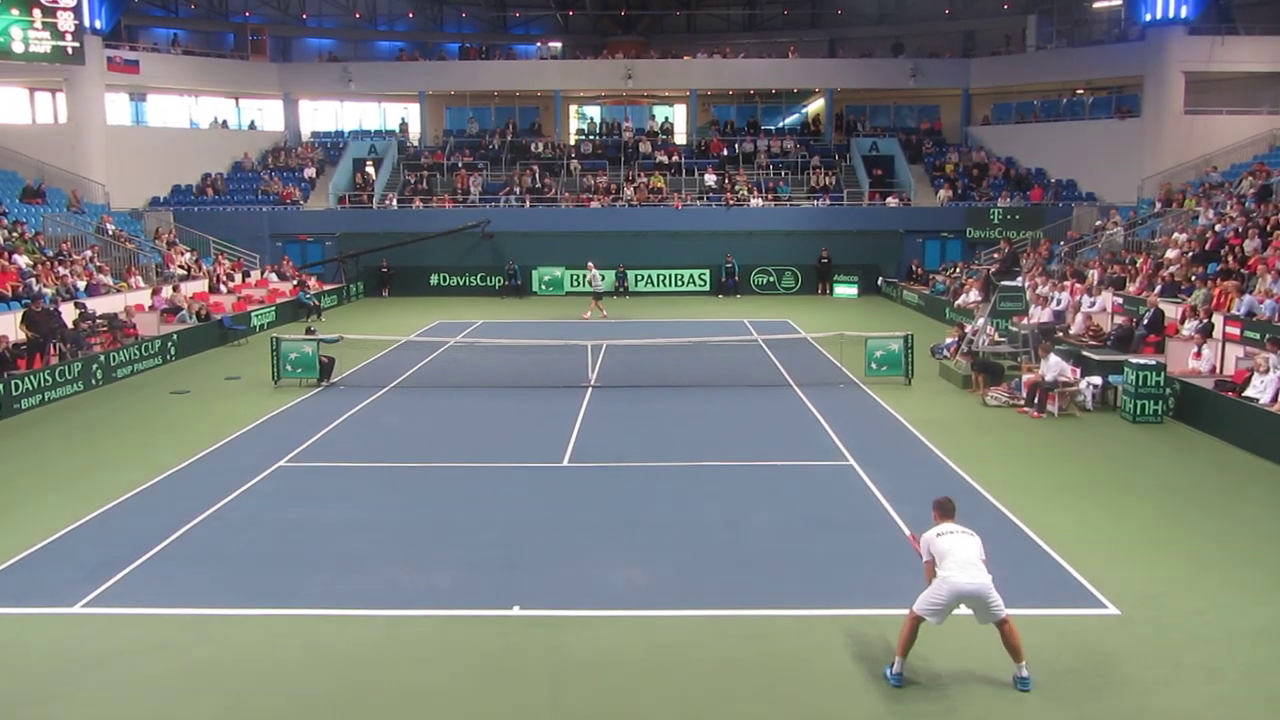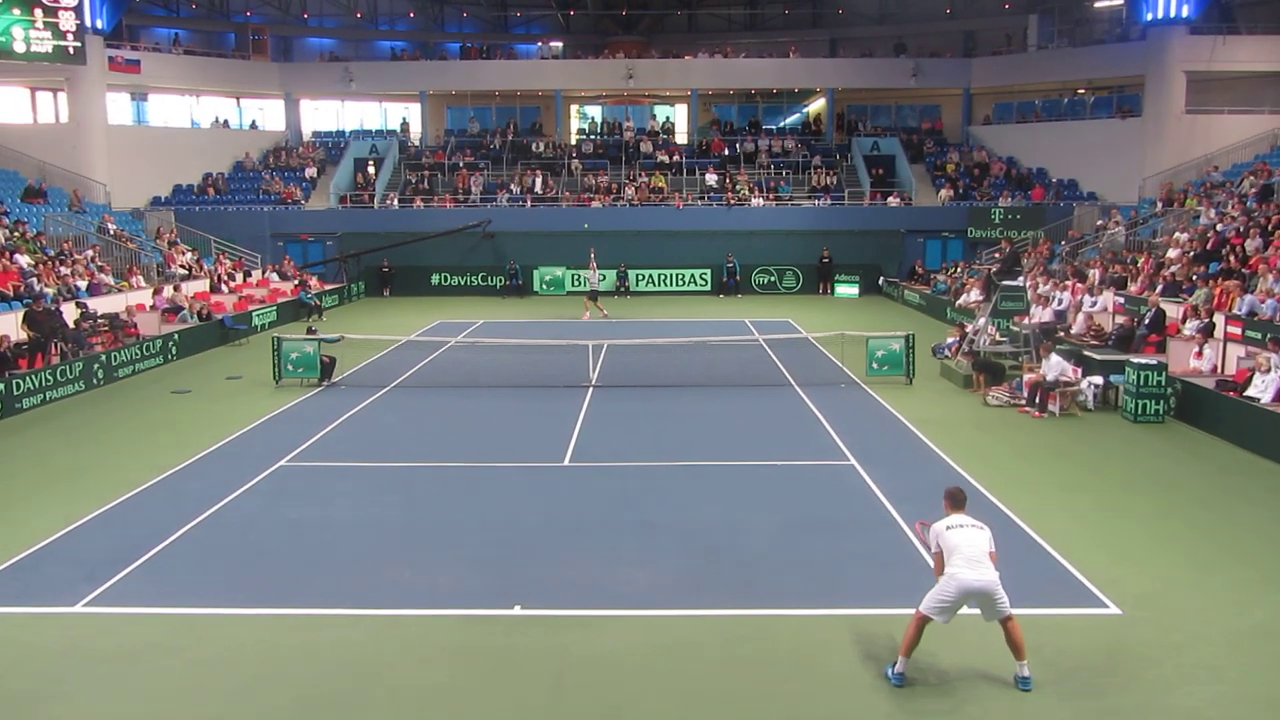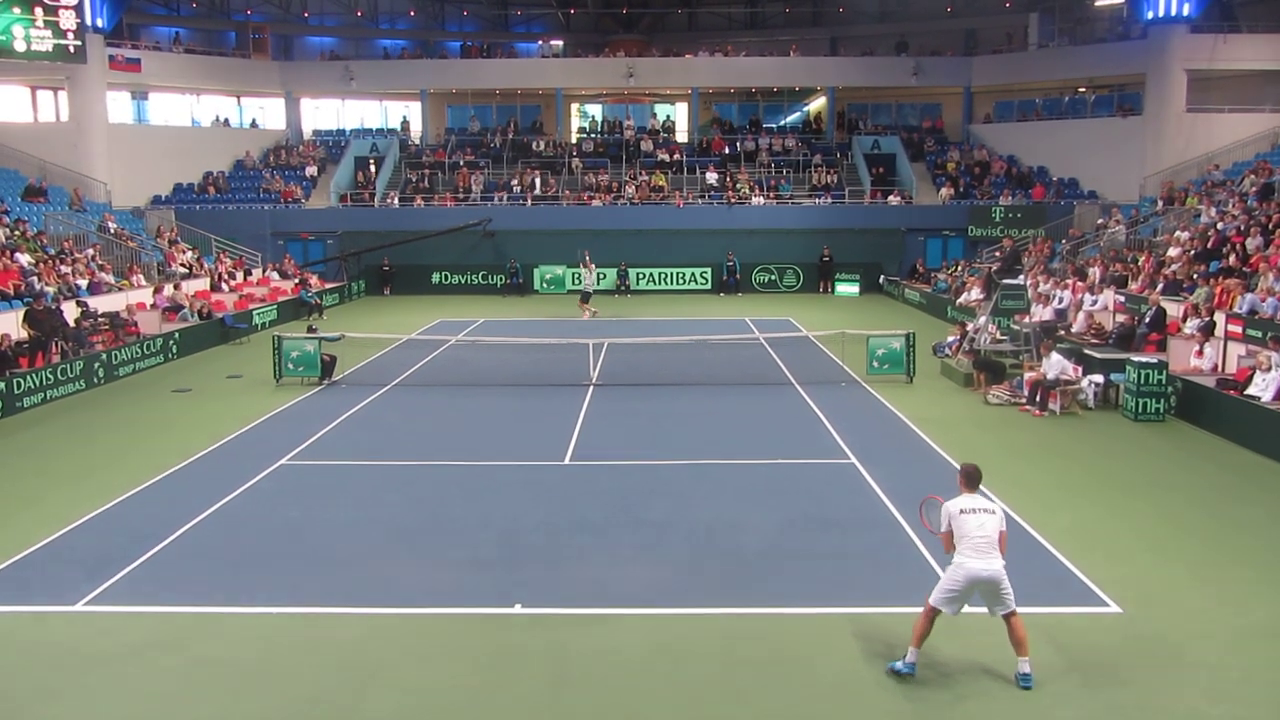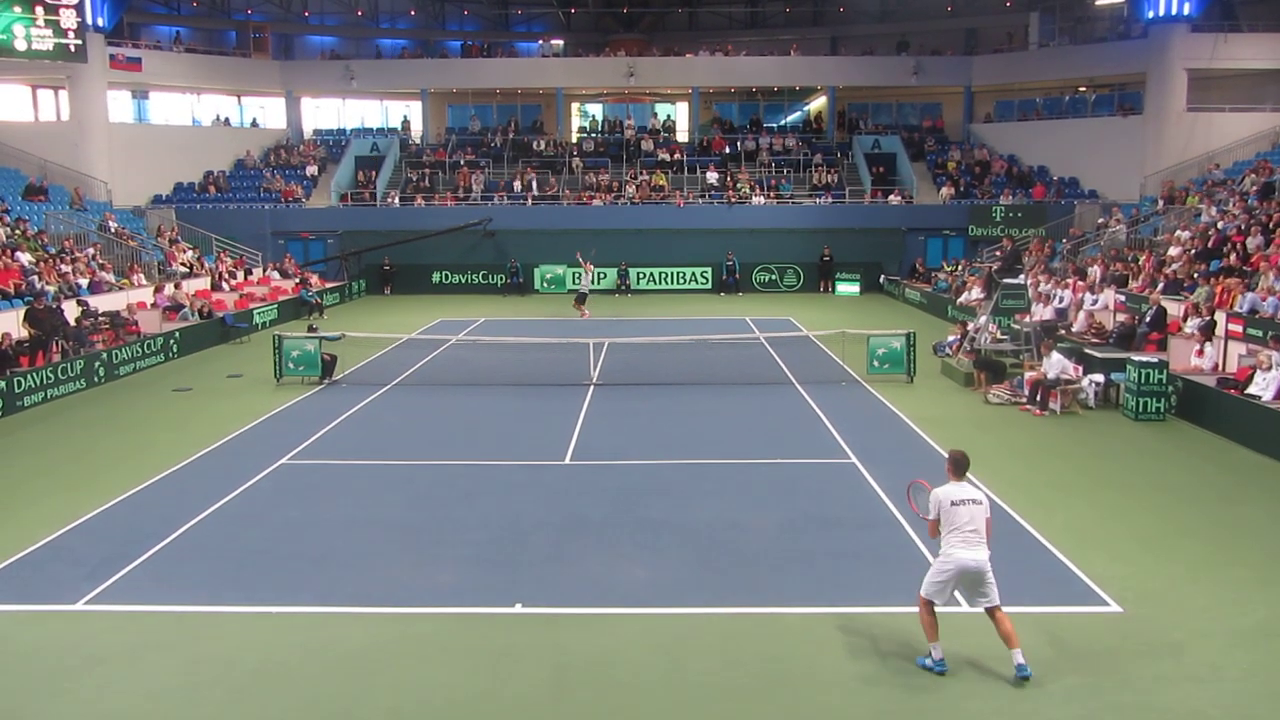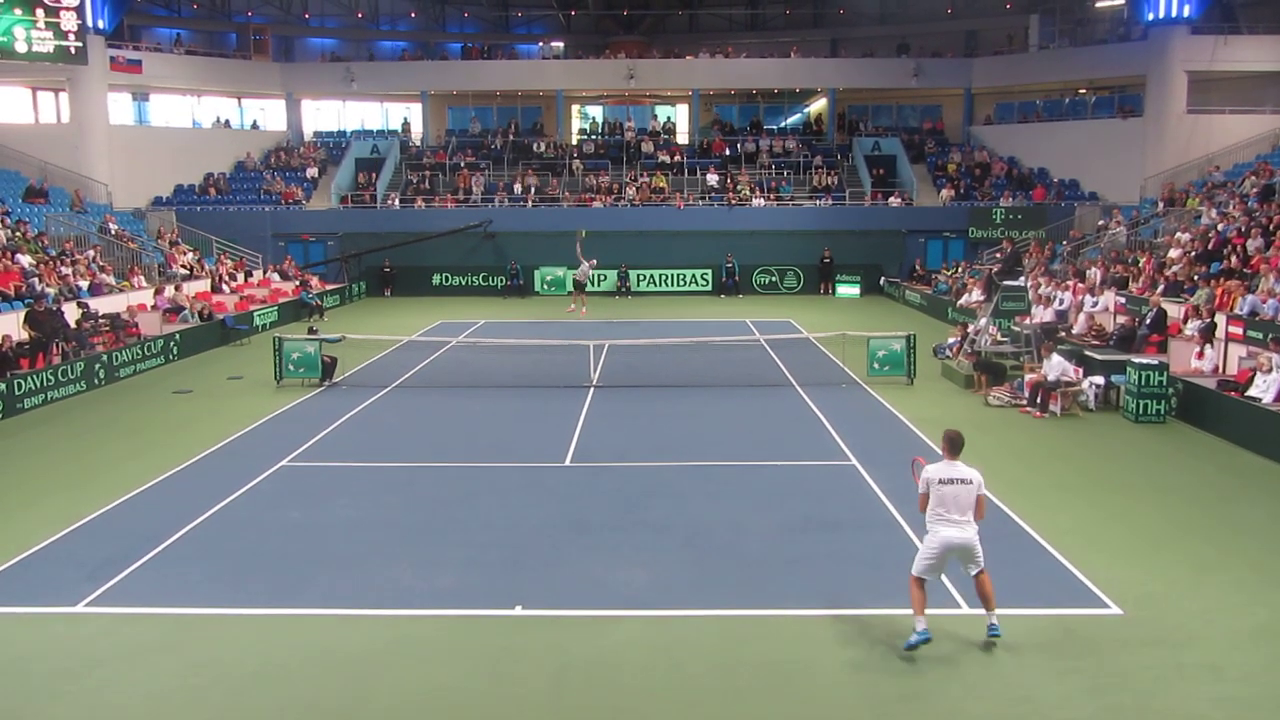
dt=0.3s
person 1, frame 1
left shoulder: (929, 536)
right shoulder: (973, 535)
left elbow: (930, 579)
left hip: (950, 583)
right hip: (981, 583)
left knee: (913, 618)
right knee: (1004, 622)
left ankle: (896, 672)
right ankle: (1022, 675)
person 1, frame 2
left shoulder: (938, 527)
right shoulder: (983, 528)
left elbow: (939, 570)
left hip: (957, 580)
right hip: (989, 580)
left knee: (919, 619)
right knee: (1008, 620)
left ankle: (898, 672)
right ankle: (1024, 675)
person 1, frame 3
left shoulder: (950, 506)
right shoulder: (996, 508)
left elbow: (947, 547)
right elbow: (1002, 550)
left hip: (964, 569)
right hip: (994, 569)
left knee: (930, 610)
right knee: (1011, 616)
left ankle: (909, 662)
right ankle: (1024, 671)
person 1, frame 4
left shoulder: (938, 493)
right shoulder: (980, 496)
left elbow: (932, 533)
right elbow: (985, 534)
left hip: (951, 559)
right hip: (980, 559)
left knee: (925, 602)
right knee: (995, 611)
left ankle: (937, 658)
right ankle: (1020, 663)
person 1, frame 5
left shoulder: (930, 471)
right shoulder: (974, 475)
left elbow: (922, 507)
right elbow: (980, 514)
left hip: (939, 536)
right hip: (968, 536)
left knee: (916, 581)
right knee: (980, 575)
left ankle: (921, 629)
right ankle: (992, 623)
